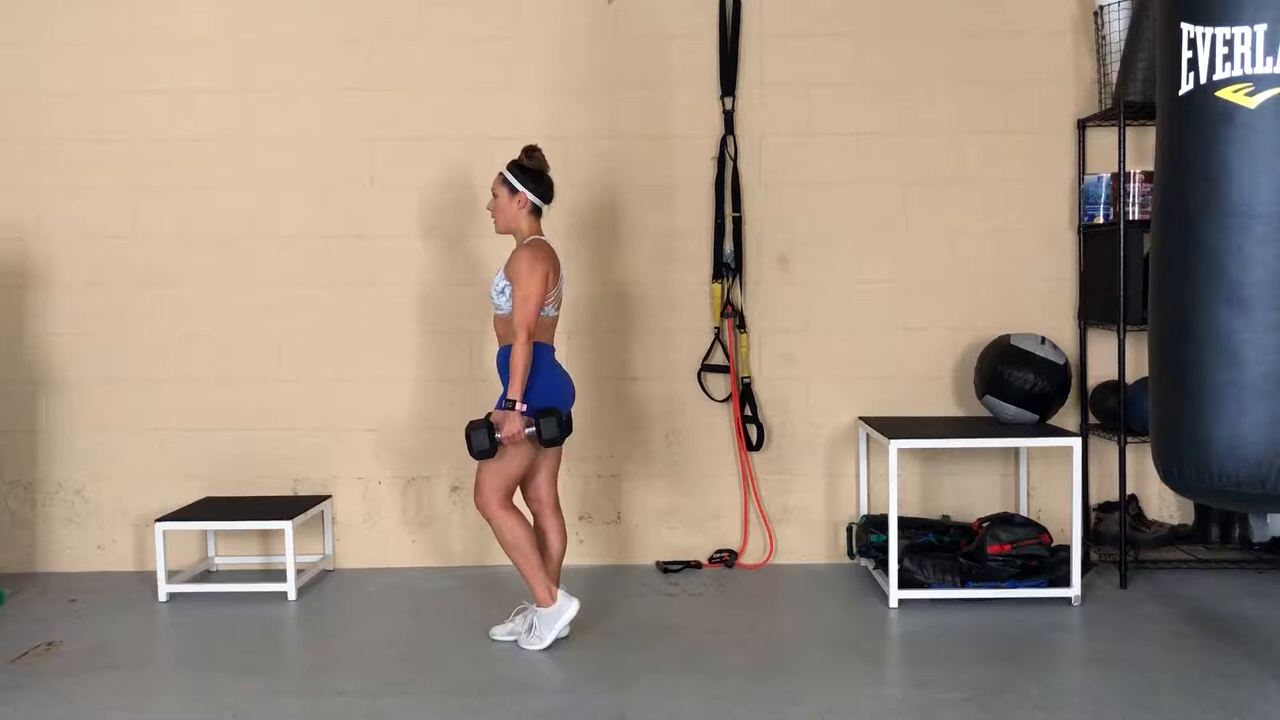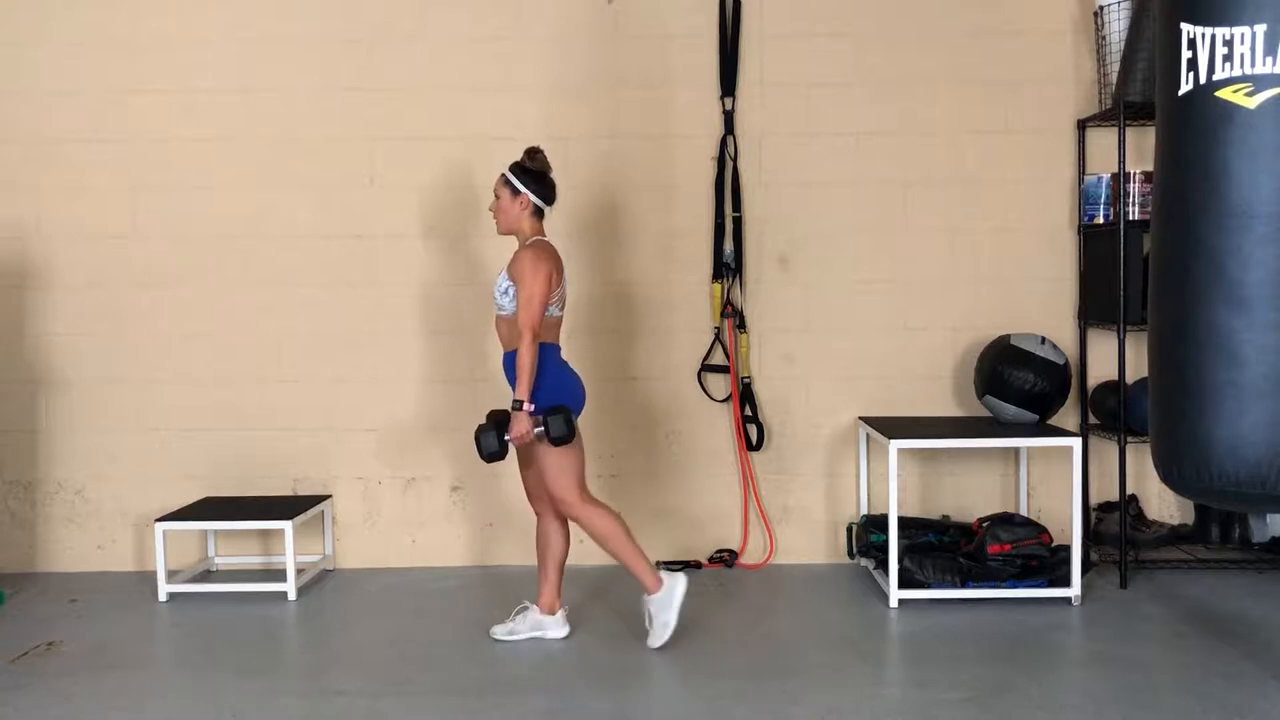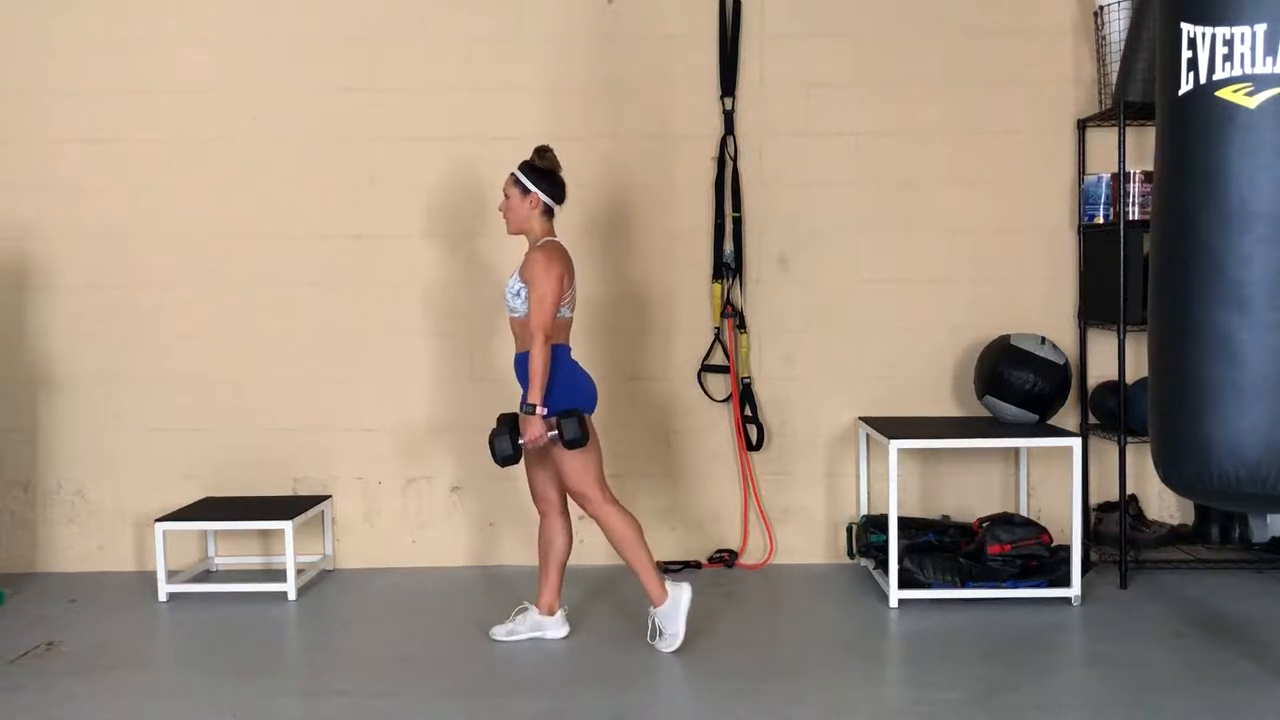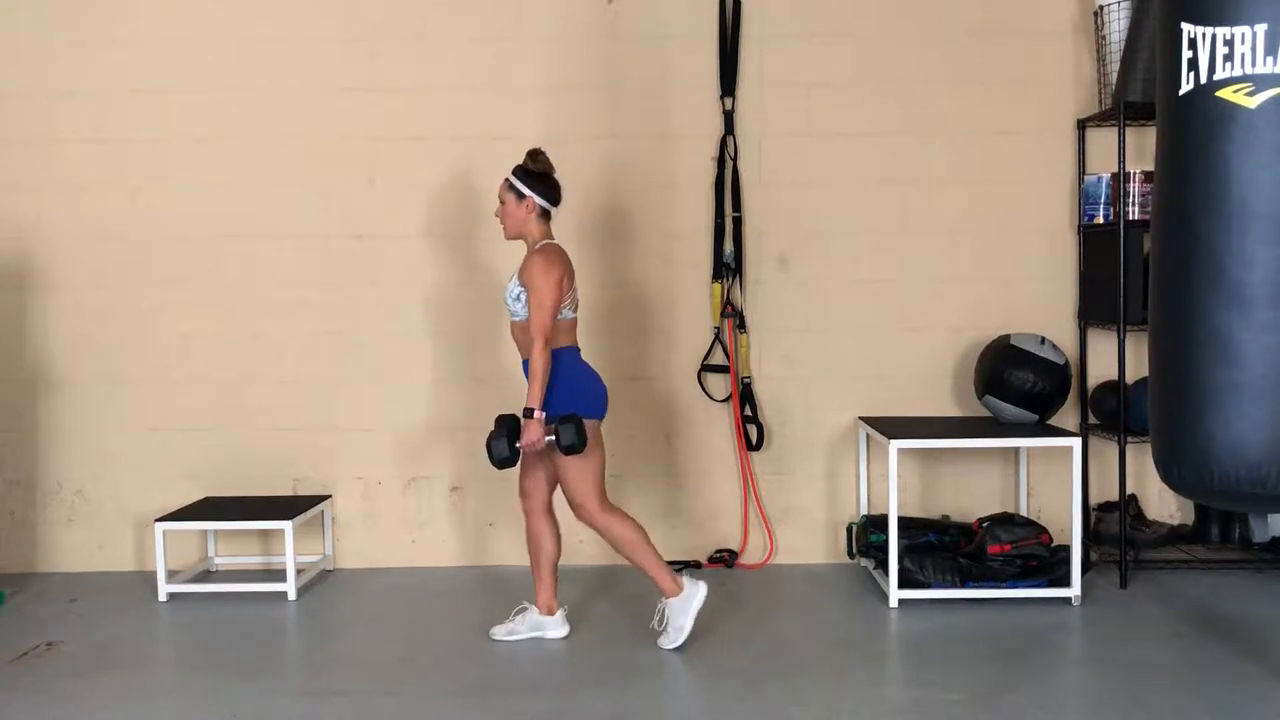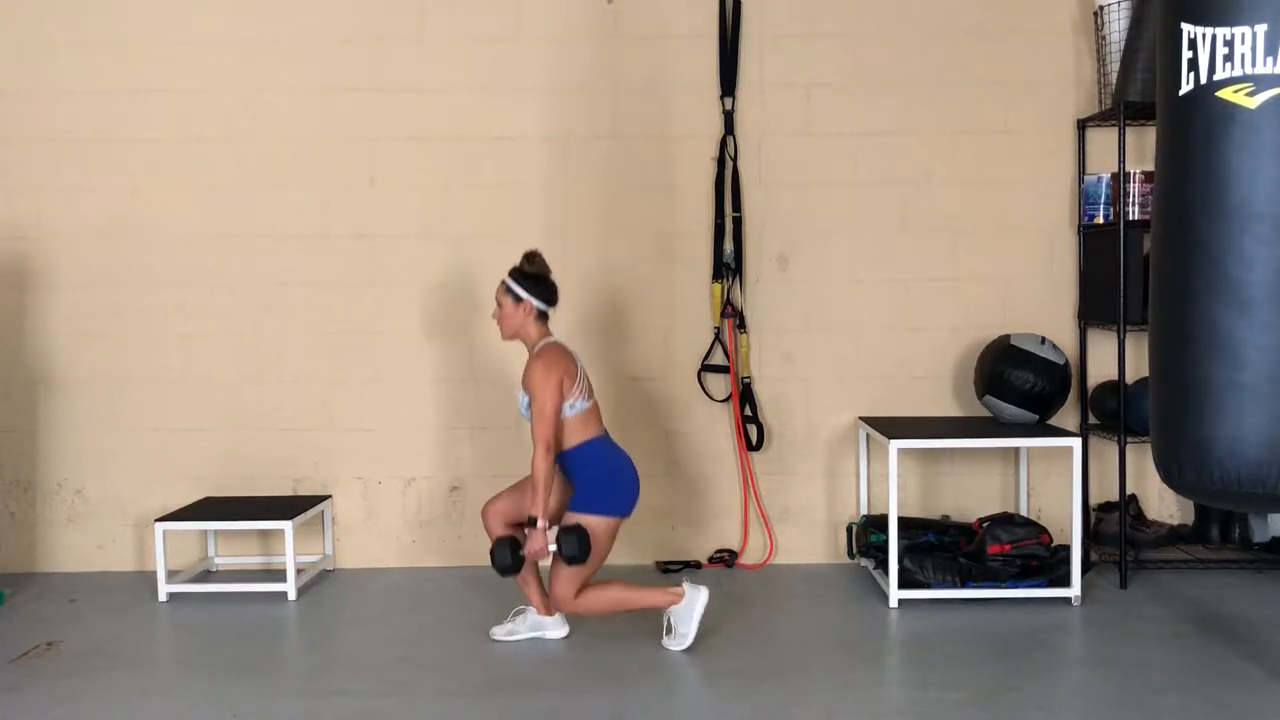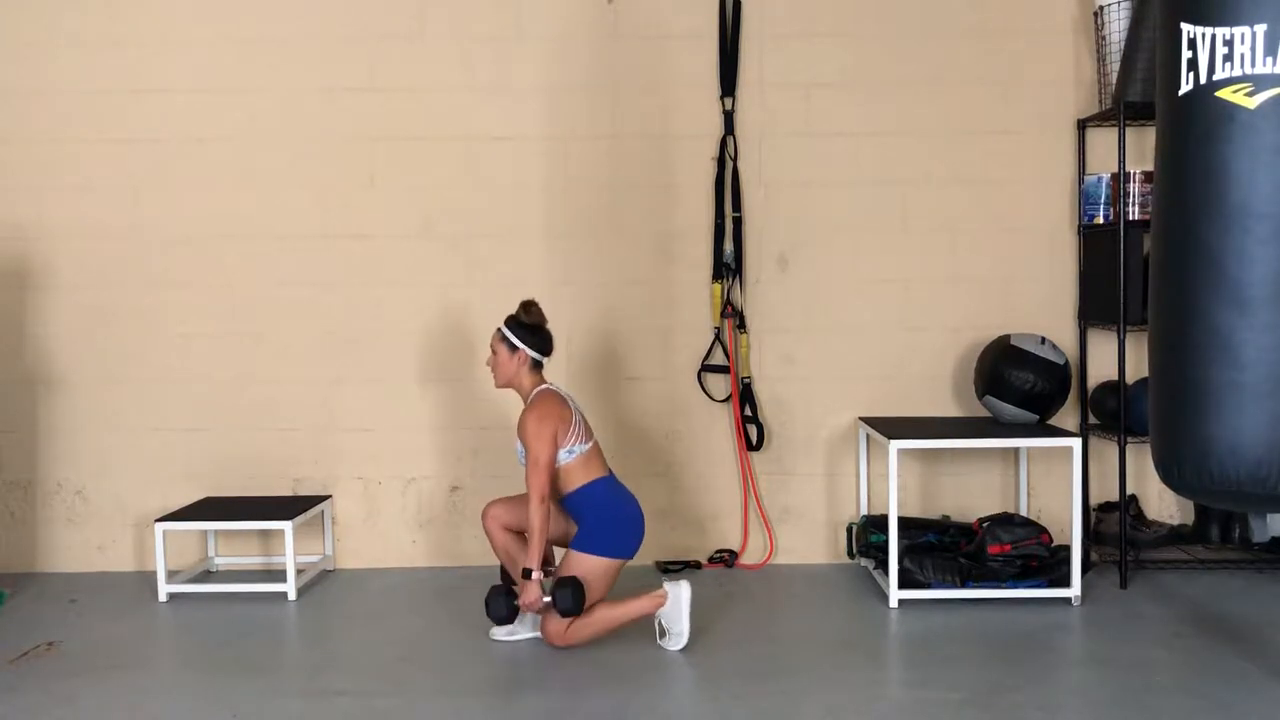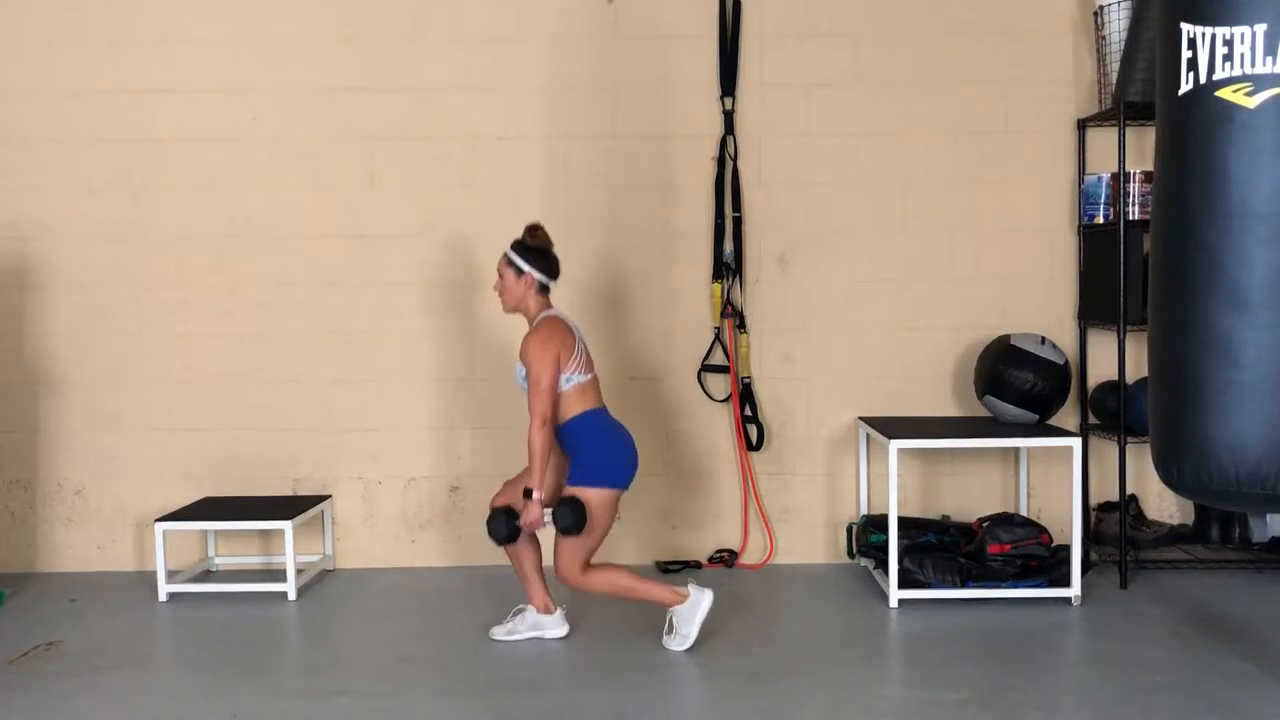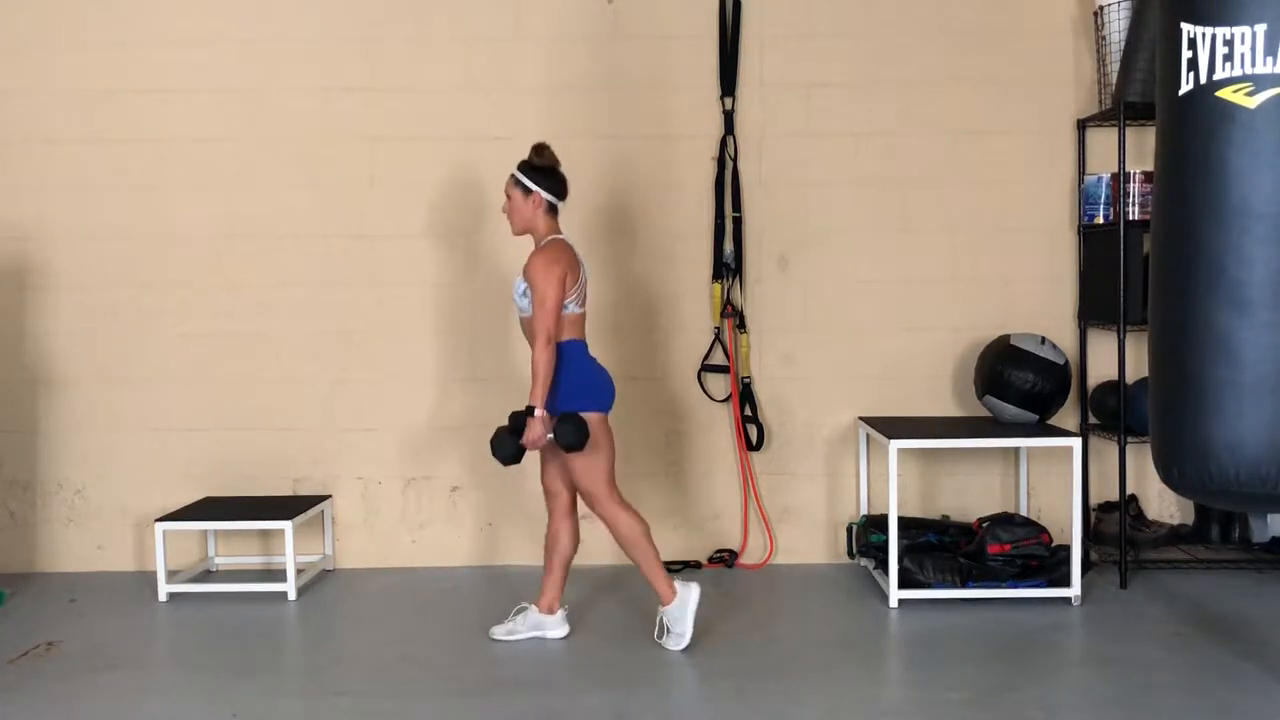
dt=0.5s
person 1, frame 1
left shoulder: (529, 254)
right shoulder: (536, 254)
left elbow: (523, 335)
left wrist: (513, 405)
left hip: (535, 385)
right hip: (540, 384)
left knee: (491, 497)
right knee: (541, 501)
left ankle: (550, 603)
right ankle: (545, 607)
person 1, frame 2
left shoulder: (531, 255)
right shoulder: (538, 254)
left elbow: (527, 336)
left wrist: (522, 406)
right wrist: (526, 402)
left hip: (545, 386)
right hip: (544, 385)
left knee: (571, 501)
right knee: (545, 505)
left ankle: (657, 585)
right ankle: (547, 611)
person 1, frame 3
left shoulder: (543, 256)
right shoulder: (545, 254)
left elbow: (540, 338)
left wrist: (534, 409)
right wrist: (535, 406)
left hip: (556, 388)
right hip: (549, 387)
left knee: (595, 499)
right knee: (549, 503)
left ankle: (664, 597)
right ankle: (547, 612)
person 1, frame 4
left shoulder: (542, 259)
right shoulder: (545, 257)
left elbow: (541, 341)
left wrist: (533, 413)
right wrist: (538, 409)
left hip: (566, 389)
right hip: (558, 389)
left knee: (590, 507)
right knee: (533, 500)
left ankle: (677, 591)
right ankle: (546, 612)
person 1, frame 5
left shoulder: (543, 364)
right shoulder: (551, 353)
left elbow: (544, 448)
left wrist: (539, 522)
right wrist: (541, 511)
left hip: (601, 479)
right hip: (587, 472)
left knee: (566, 596)
right knee: (495, 513)
left ankle: (680, 598)
right ankle: (542, 613)
person 1, frame 6
left shoulder: (538, 414)
right shoulder: (548, 400)
left elbow: (539, 500)
right elbow: (551, 491)
left wrist: (532, 574)
right wrist: (542, 548)
left hip: (608, 520)
right hip: (592, 511)
left knee: (557, 632)
right knee: (495, 516)
left ankle: (664, 599)
right ankle: (540, 610)
person 1, frame 7
left shoulder: (540, 337)
right shoulder: (554, 326)
left elbow: (541, 420)
left wrist: (535, 494)
right wrist: (528, 491)
left hip: (598, 452)
right hip: (587, 445)
left knee: (573, 571)
right knee: (505, 506)
left ankle: (683, 600)
right ankle: (543, 612)
person 1, frame 8
left shoulder: (546, 257)
right shoulder: (557, 252)
left elbow: (546, 339)
left wrist: (536, 410)
right wrist: (545, 406)
left hip: (574, 384)
right hip: (570, 382)
left knee: (603, 499)
right knee: (559, 502)
left ankle: (673, 596)
right ankle: (547, 612)
